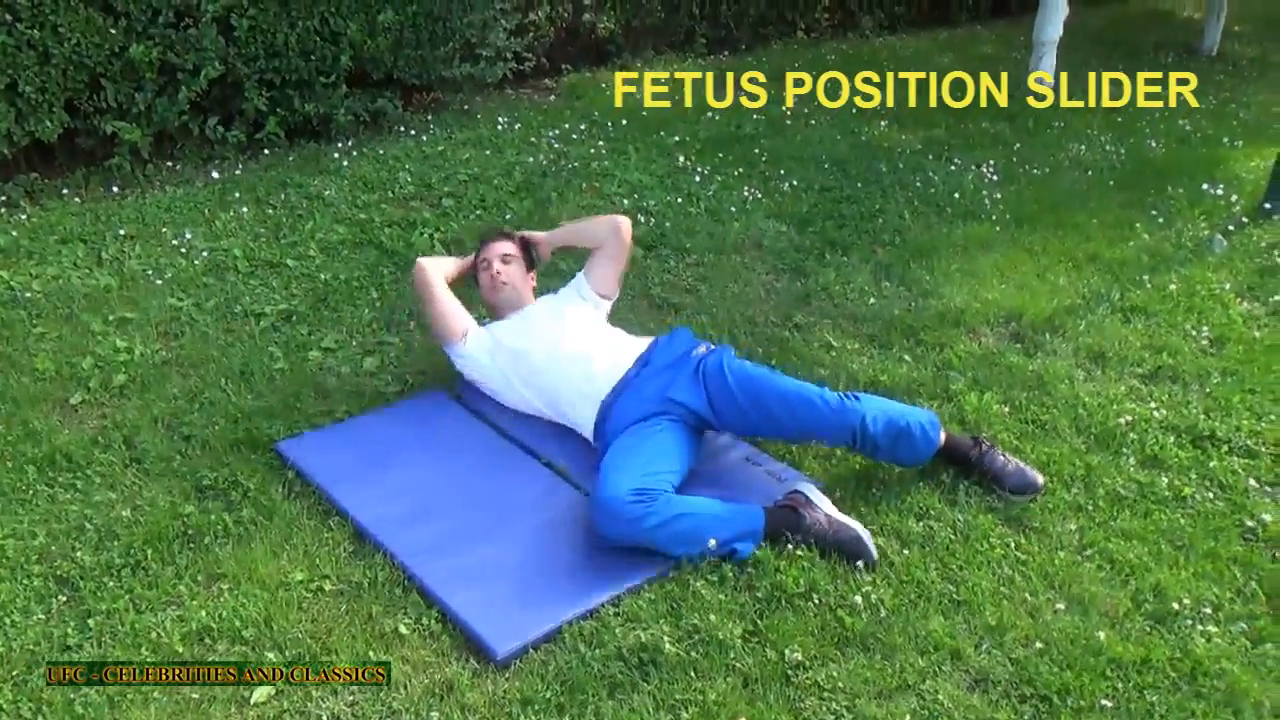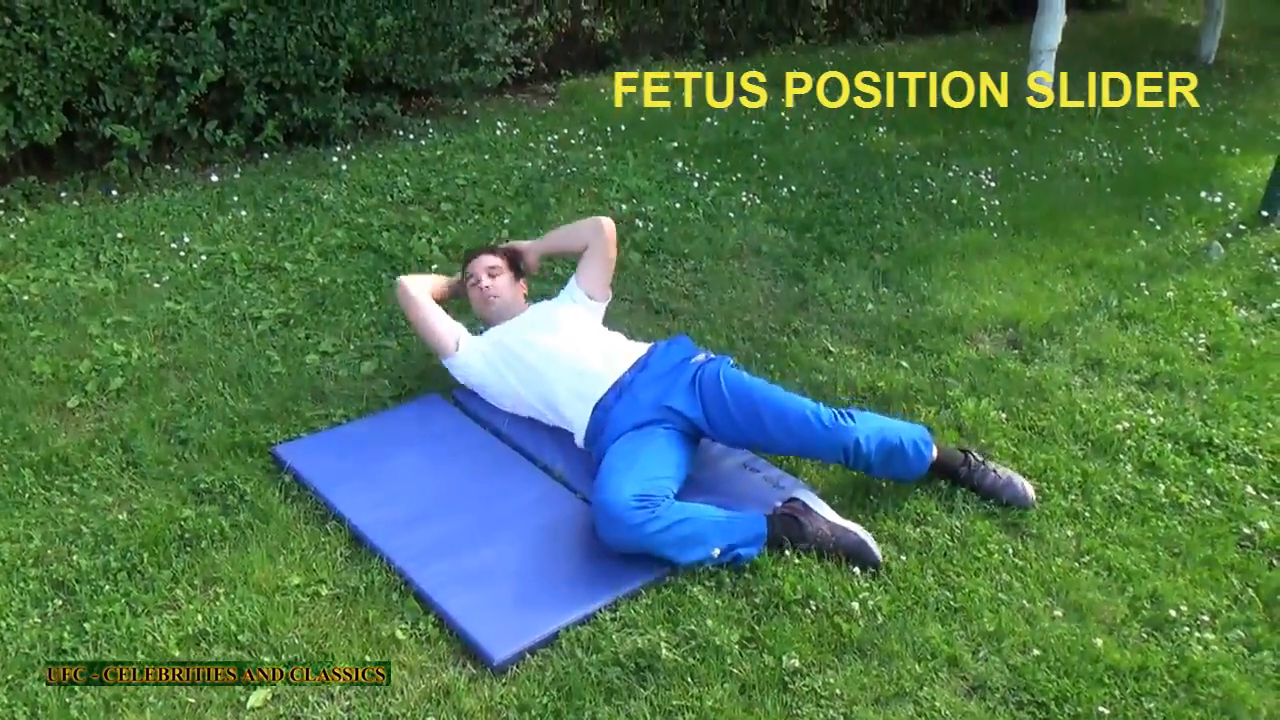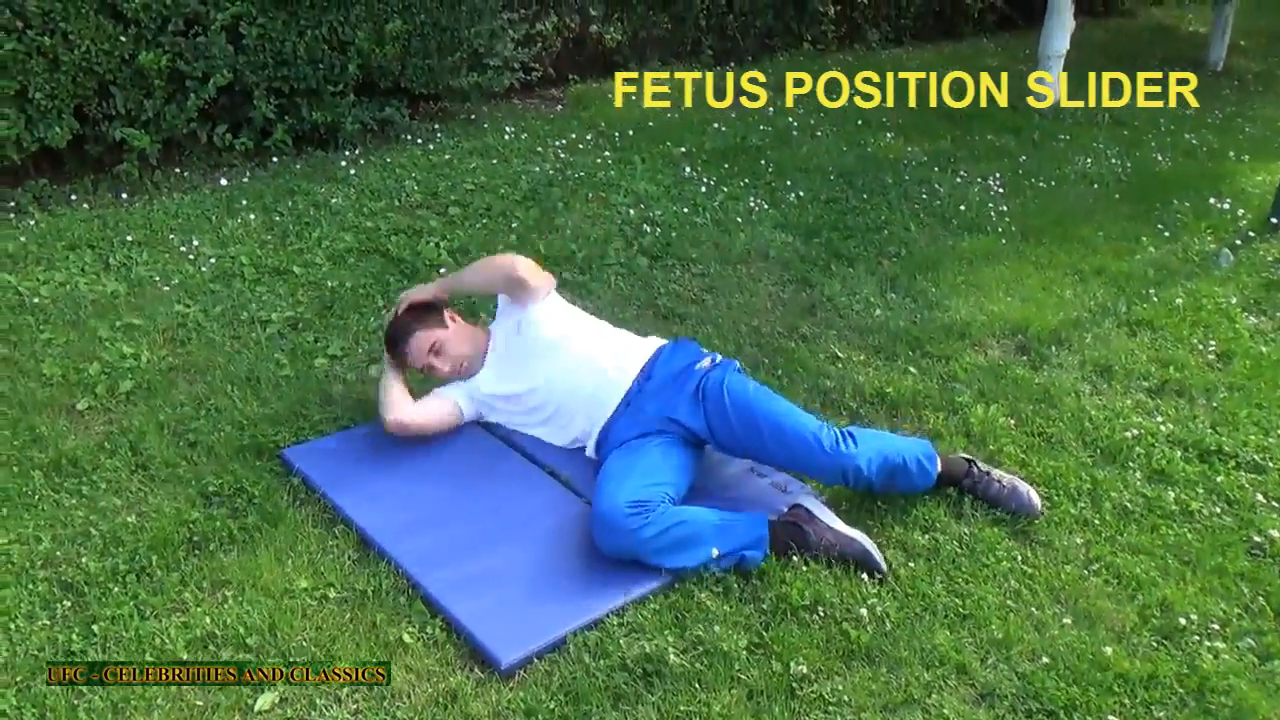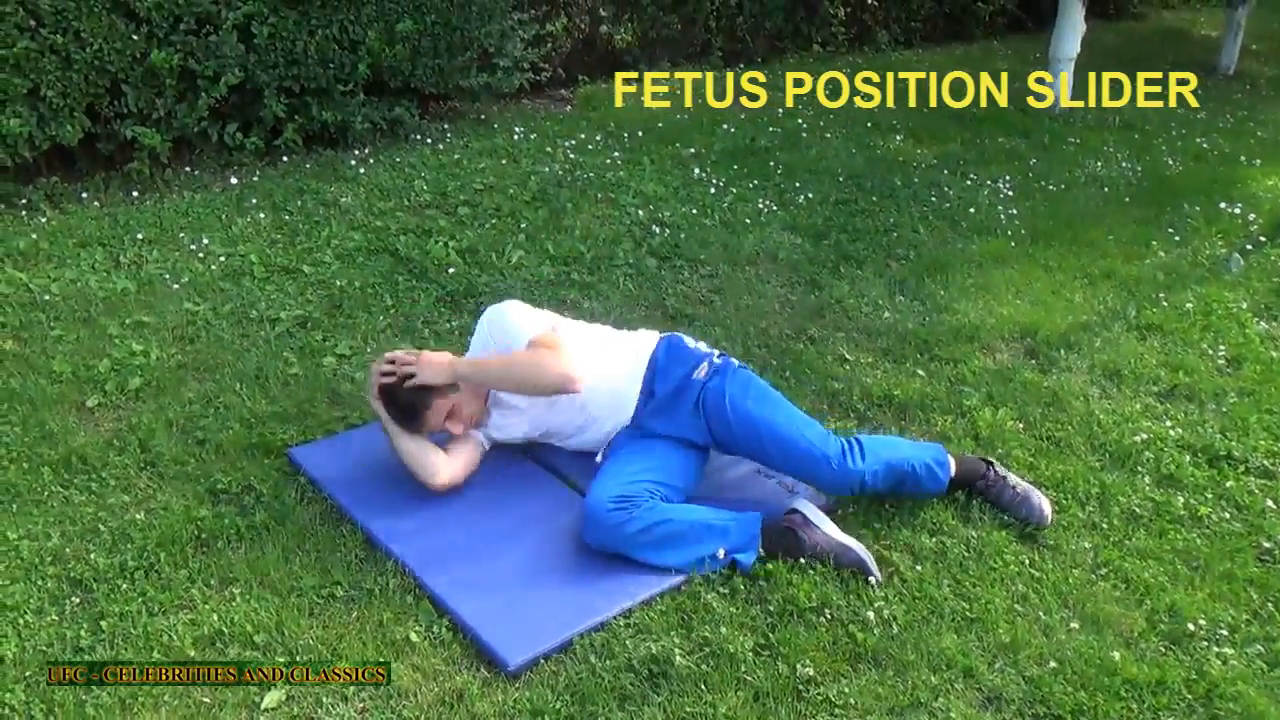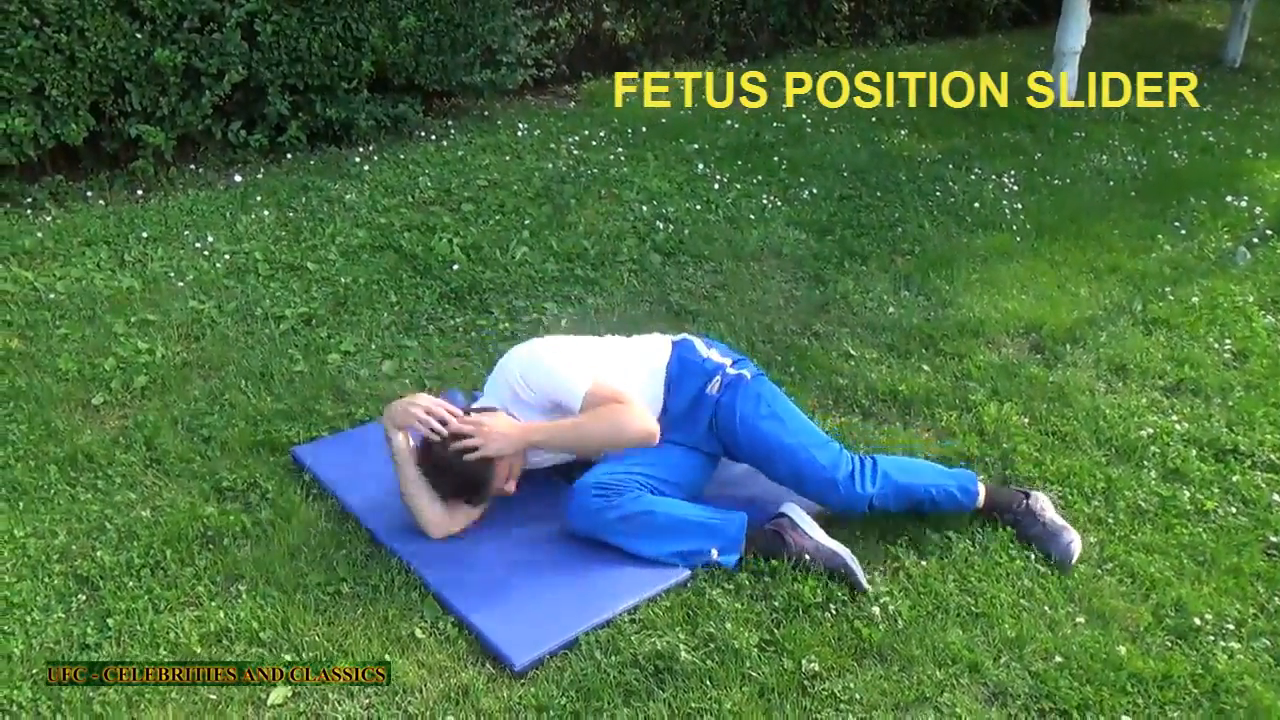
dt=0.4s
person 1, frame 1
left shoulder: (569, 300)
right shoulder: (479, 351)
left elbow: (617, 228)
right elbow: (424, 274)
left wrist: (541, 240)
right wrist: (465, 261)
left hip: (673, 364)
right hip: (630, 423)
left knee: (831, 411)
right knee: (616, 510)
left ankle: (961, 450)
right ankle: (784, 521)
person 1, frame 2
left shoulder: (566, 305)
right shoulder: (475, 358)
left elbow: (601, 229)
right elbow: (408, 287)
left wrist: (528, 249)
right wrist: (454, 280)
left hip: (674, 371)
right hip: (624, 428)
left knee: (829, 429)
right knee: (620, 517)
left ankle: (949, 462)
right ankle: (787, 528)
person 1, frame 3
left shoulder: (520, 313)
right shoulder: (472, 394)
left elbow: (517, 268)
right elbow: (399, 420)
left wrist: (434, 288)
right wrist: (393, 365)
left hip: (675, 375)
right hip: (630, 438)
left knee: (830, 451)
right knee: (616, 524)
left ankle: (956, 469)
right ankle: (790, 534)
person 1, frame 4
left shoulder: (498, 324)
right shoulder: (482, 422)
left elbow: (564, 373)
right elbow: (437, 475)
left wrist: (455, 369)
right wrist: (384, 409)
left hip: (676, 377)
right hip: (640, 439)
left knee: (832, 462)
right knee: (604, 518)
left ankle: (972, 471)
right ankle: (785, 536)
person 1, frame 5
left shoulder: (525, 372)
right shoulder: (479, 445)
left elbow: (637, 424)
right elbow: (440, 524)
left wrist: (525, 435)
right wrist: (396, 429)
left hip: (694, 382)
right hip: (673, 447)
left knee: (844, 480)
right knee: (589, 505)
left ankle: (1006, 500)
right ankle: (768, 537)
